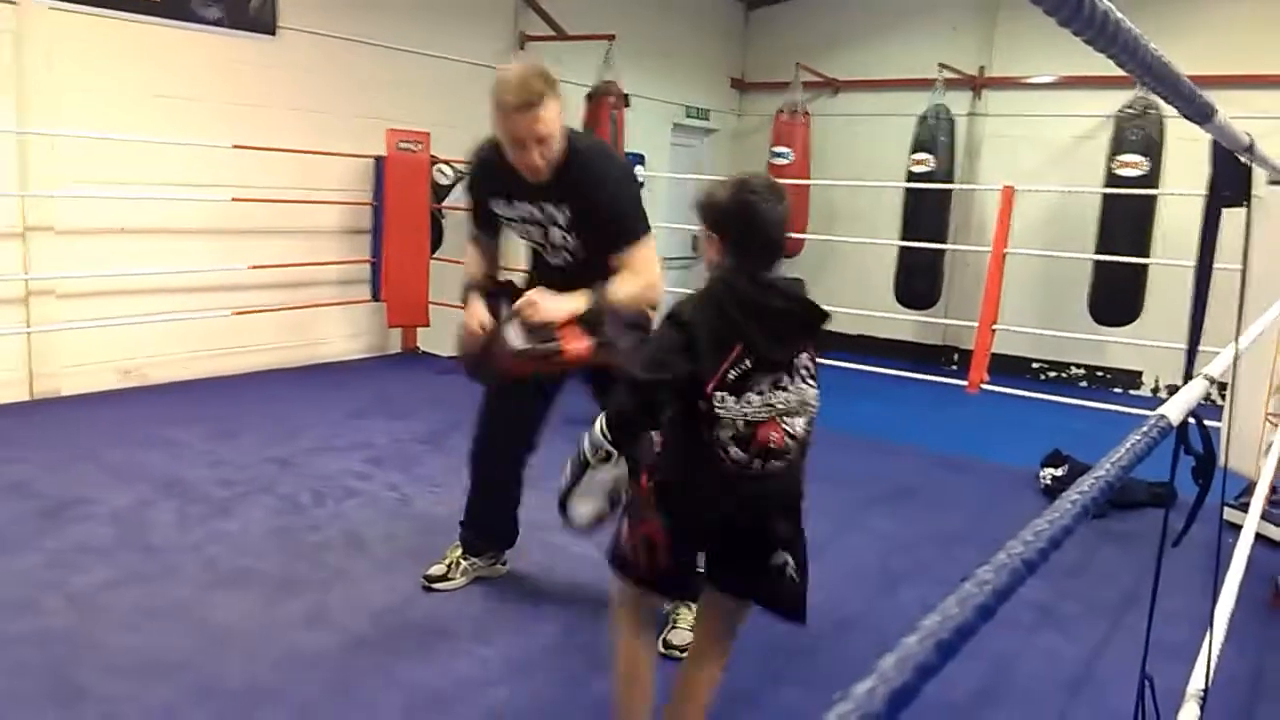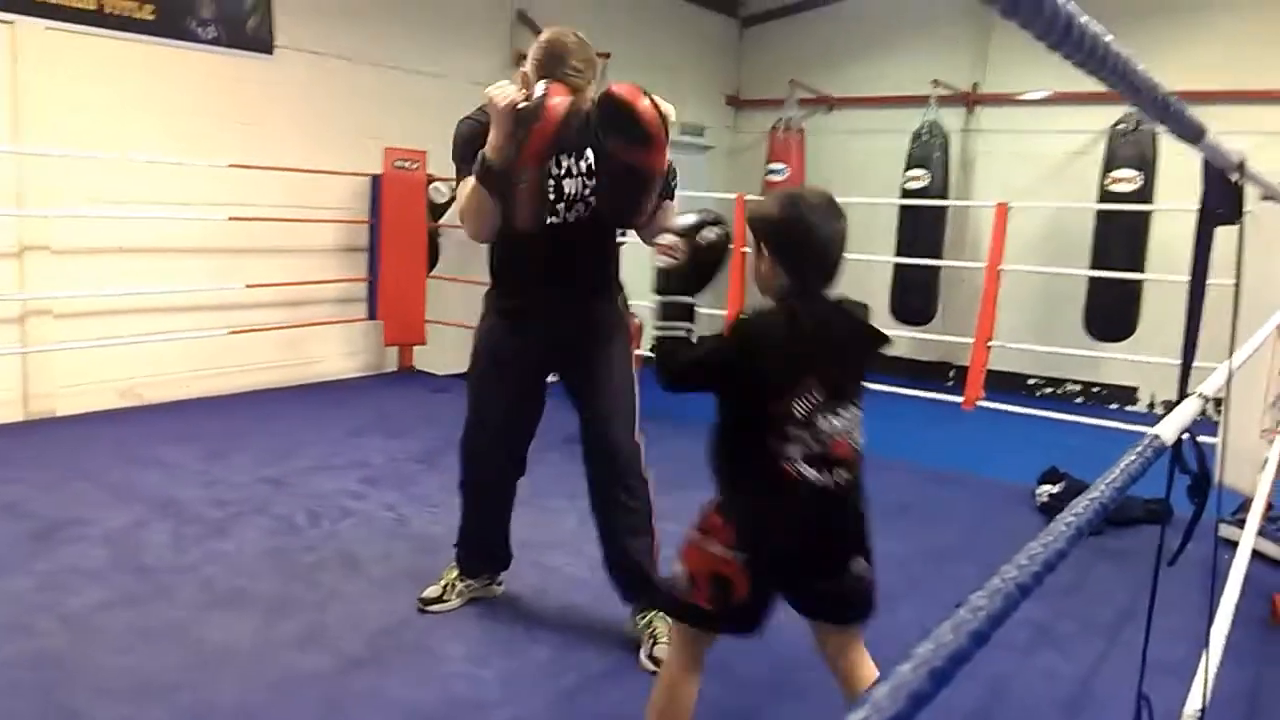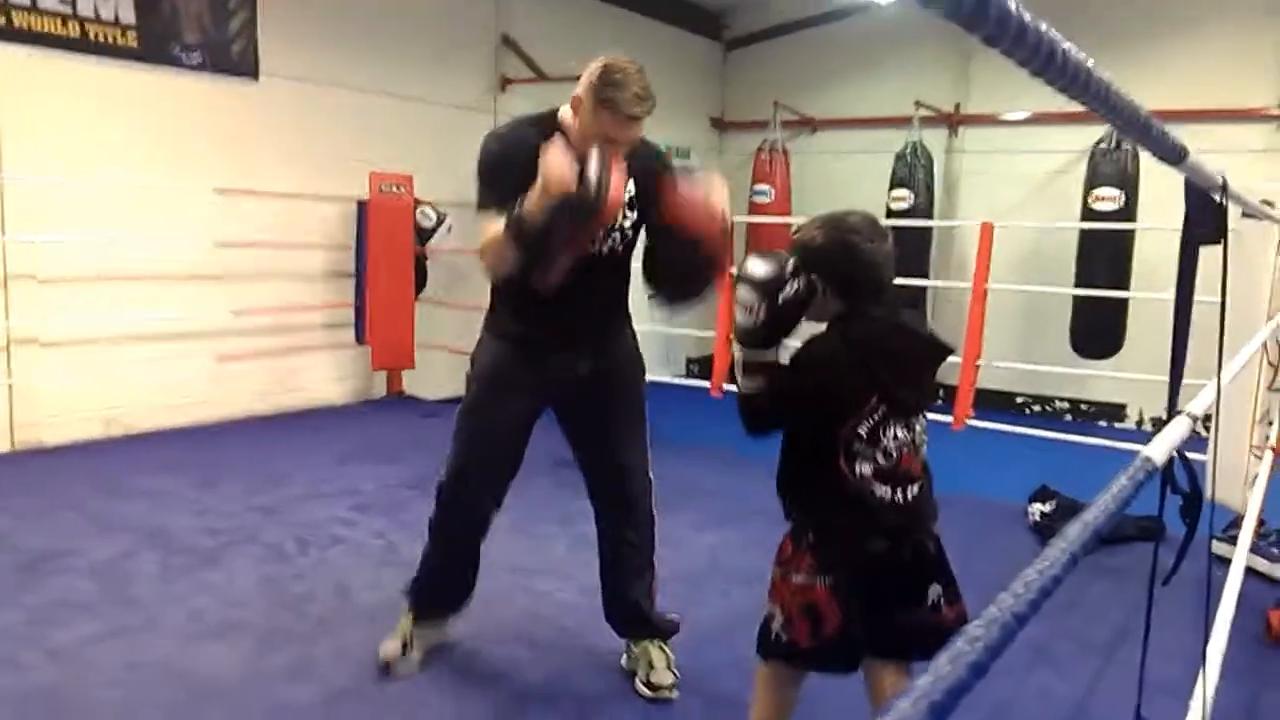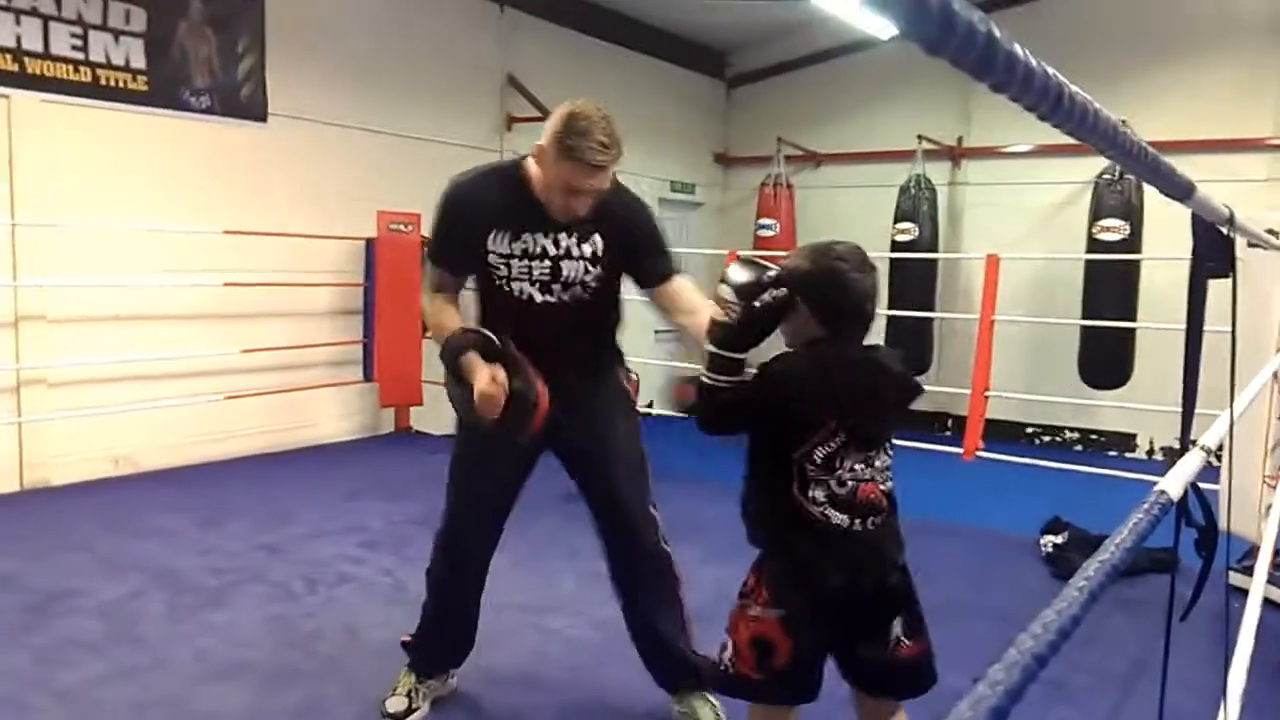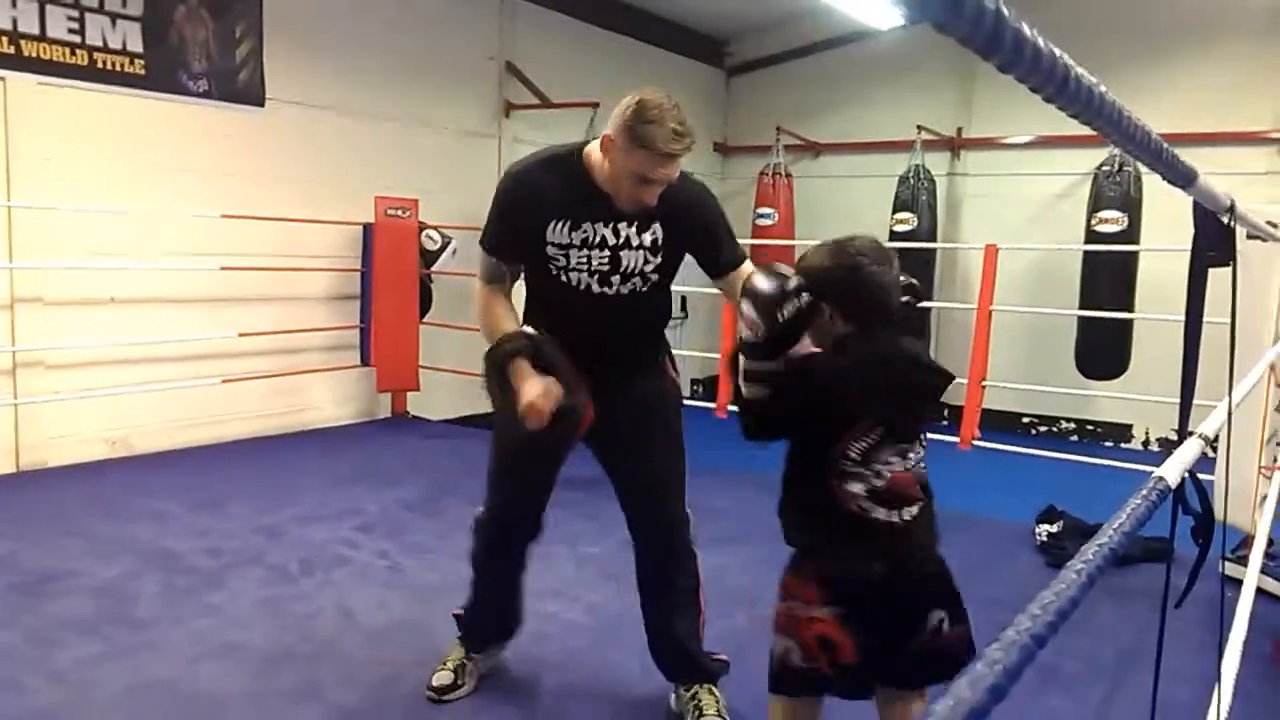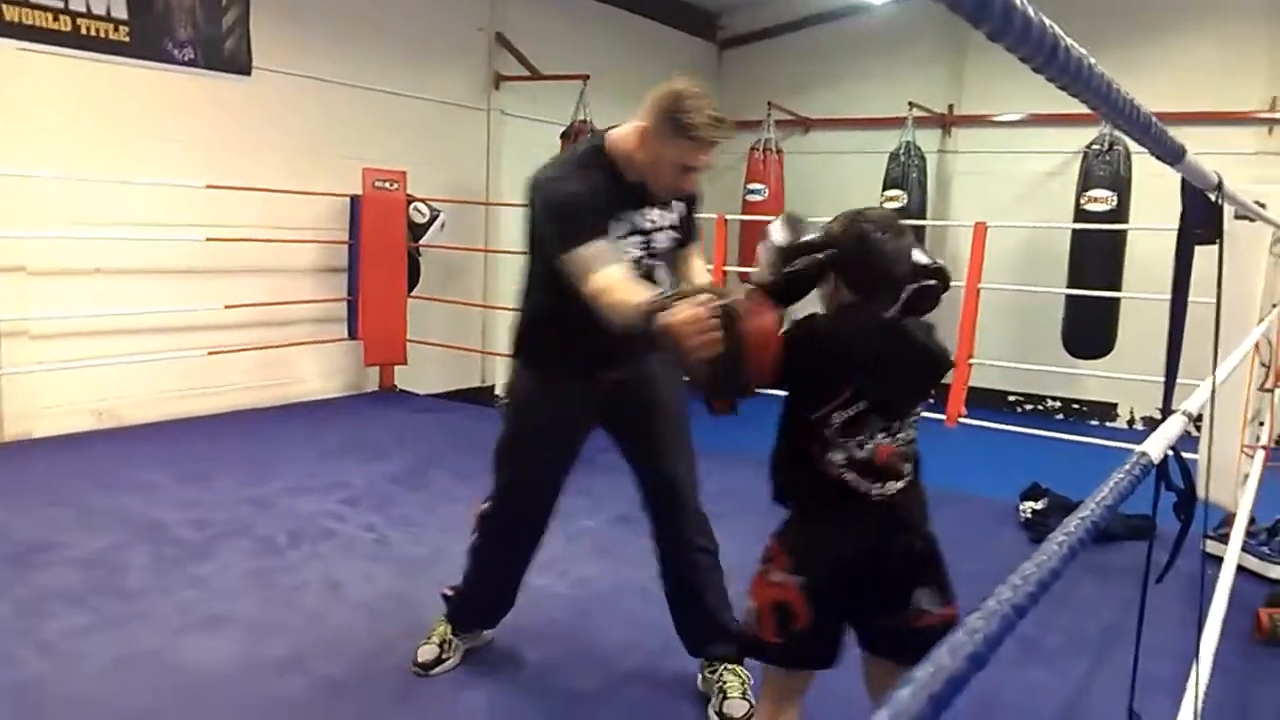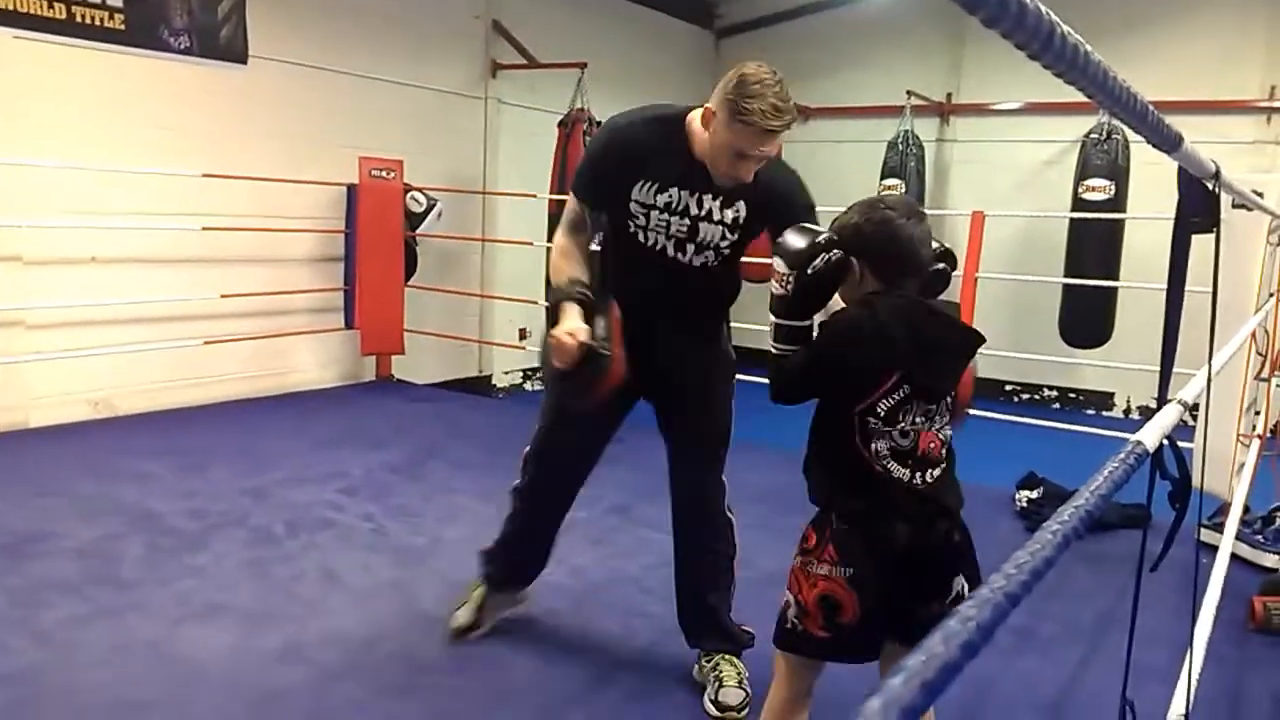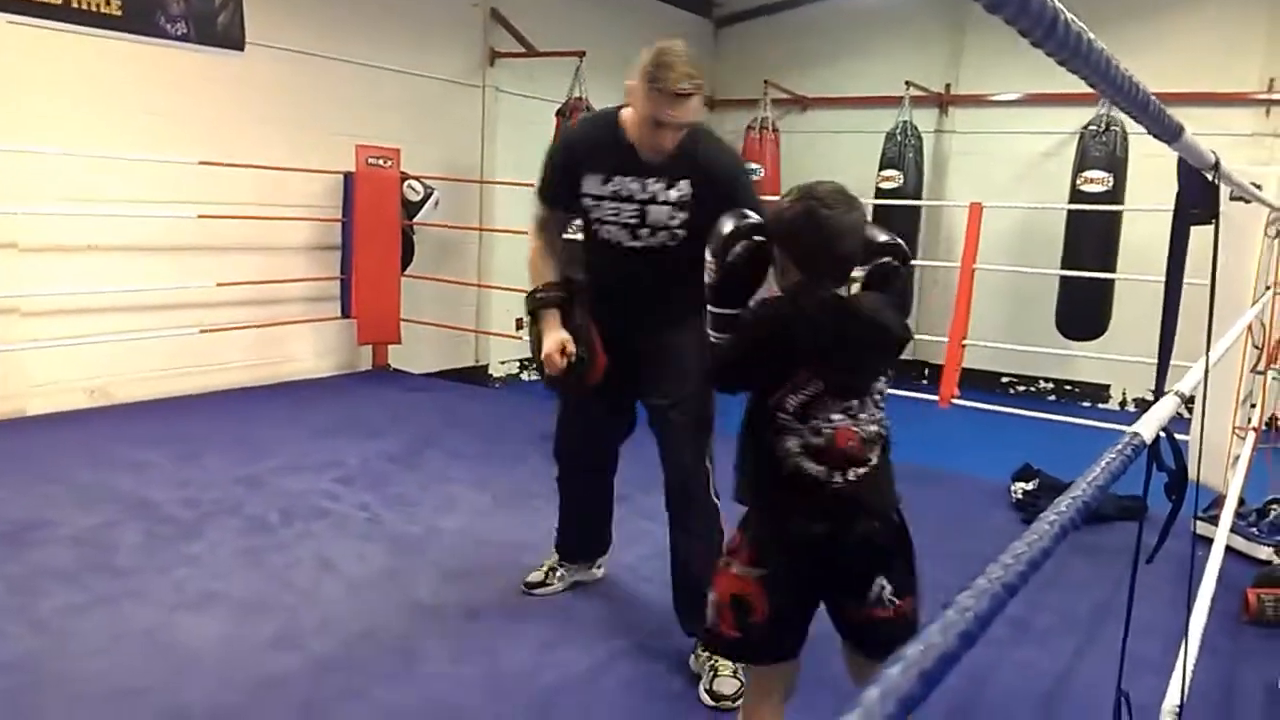
dt=0.4s
person 1, frame 1
left shoulder: (601, 170)
right shoulder: (485, 167)
left elbow: (647, 281)
right elbow: (483, 245)
left wrist: (574, 304)
right wrist: (477, 300)
left hip: (615, 309)
right hip: (540, 303)
right knee: (498, 431)
right ankle: (483, 547)
person 1, frame 2
left shoulder: (609, 130)
right shoulder: (480, 133)
left elbow: (655, 231)
right elbow: (478, 227)
left wrist: (657, 161)
right wrist: (500, 140)
left hip: (595, 316)
right hip: (513, 318)
left knee: (616, 457)
right knee: (487, 450)
left ankle: (650, 604)
right ankle: (478, 567)
person 1, frame 3
left shoulder: (647, 163)
right shoulder: (513, 146)
left elbow: (676, 271)
right elbow: (495, 259)
right wrist: (541, 199)
left hip: (604, 350)
right hip: (516, 345)
left knee: (626, 492)
right knee: (468, 485)
left ankle: (643, 634)
right ankle: (429, 611)
person 1, frame 4
left shoulder: (623, 212)
right shoulder: (473, 198)
left elbow: (672, 291)
right elbow: (437, 295)
right wrist: (472, 362)
left hip: (594, 389)
right hip: (505, 390)
left knee: (635, 535)
right knee: (463, 535)
right ankle: (431, 668)
person 1, frame 5
left shoulder: (686, 201)
right shoulder: (532, 184)
left elbow: (741, 280)
right elbow: (493, 284)
right wrist: (521, 371)
left hip: (638, 380)
right hip: (550, 375)
left knee: (663, 528)
right knee: (506, 517)
right ankle: (479, 642)
person 1, frame 6
left shoulder: (676, 182)
right shoulder: (569, 187)
right elbow: (605, 282)
left wrist: (708, 322)
right wrist: (662, 316)
left hip: (641, 358)
right hip: (559, 360)
left knee: (679, 502)
right knee: (517, 503)
left ankle: (719, 655)
right ankle: (467, 621)
person 1, frame 7
left shoulder: (775, 184)
right shoulder: (628, 141)
right elbow: (573, 232)
right wrist: (571, 308)
left hip: (698, 344)
right hip: (612, 327)
left knee: (701, 494)
right knee: (552, 464)
left ankle: (716, 646)
right ankle: (502, 580)
person 1, frame 8
left shoulder: (713, 163)
right shoulder: (579, 145)
right elbow: (546, 232)
right wrist: (550, 316)
left hip: (677, 332)
right hip: (599, 324)
left knee: (688, 477)
right knee: (579, 452)
left ankle: (711, 634)
right ankle: (581, 552)
person 2, frame 1
left shoulder: (697, 316)
right shoulder: (802, 318)
left elbow: (638, 399)
left wrist: (592, 462)
left hip: (686, 495)
right hip: (768, 510)
left knee: (632, 610)
right knee: (717, 633)
person 2, frame 2
left shoulder: (759, 335)
right shoulder: (849, 328)
left elbow: (677, 369)
left wrist: (673, 287)
left hip: (755, 518)
right hip: (836, 516)
left knee: (688, 644)
right knee: (844, 642)
person 2, frame 3
left shoulder: (825, 359)
right shoulder: (910, 343)
left elbow: (758, 415)
left wrist: (757, 338)
left hip: (830, 546)
right hip: (906, 539)
left knee: (777, 675)
right knee: (887, 666)
person 2, frame 4
left shoulder: (788, 378)
right shoulder: (883, 373)
left elbow: (712, 415)
left wrist: (729, 338)
left hip: (798, 575)
right hip: (877, 569)
person 2, frame 5
left shoulder: (824, 376)
right shoulder: (910, 363)
left elbow: (758, 421)
left wrist: (760, 348)
left hip: (835, 571)
right hip: (910, 563)
person 2, frame 6
left shoulder: (819, 338)
right shoulder: (920, 345)
left wrist: (772, 294)
right wrist: (917, 296)
left hip: (819, 542)
right hip: (901, 540)
person 2, frame 7
left shoulder: (852, 329)
right shoulder: (943, 330)
left elbow: (785, 387)
left wrist: (792, 304)
right wrist: (927, 282)
left hip: (856, 533)
right hip: (933, 530)
left knee: (794, 678)
person 2, frame 8
left shoulder: (773, 324)
right shoulder: (879, 319)
left elbow: (722, 374)
left wrist: (726, 294)
right wrist: (883, 276)
left hip: (782, 531)
right hip: (869, 526)
